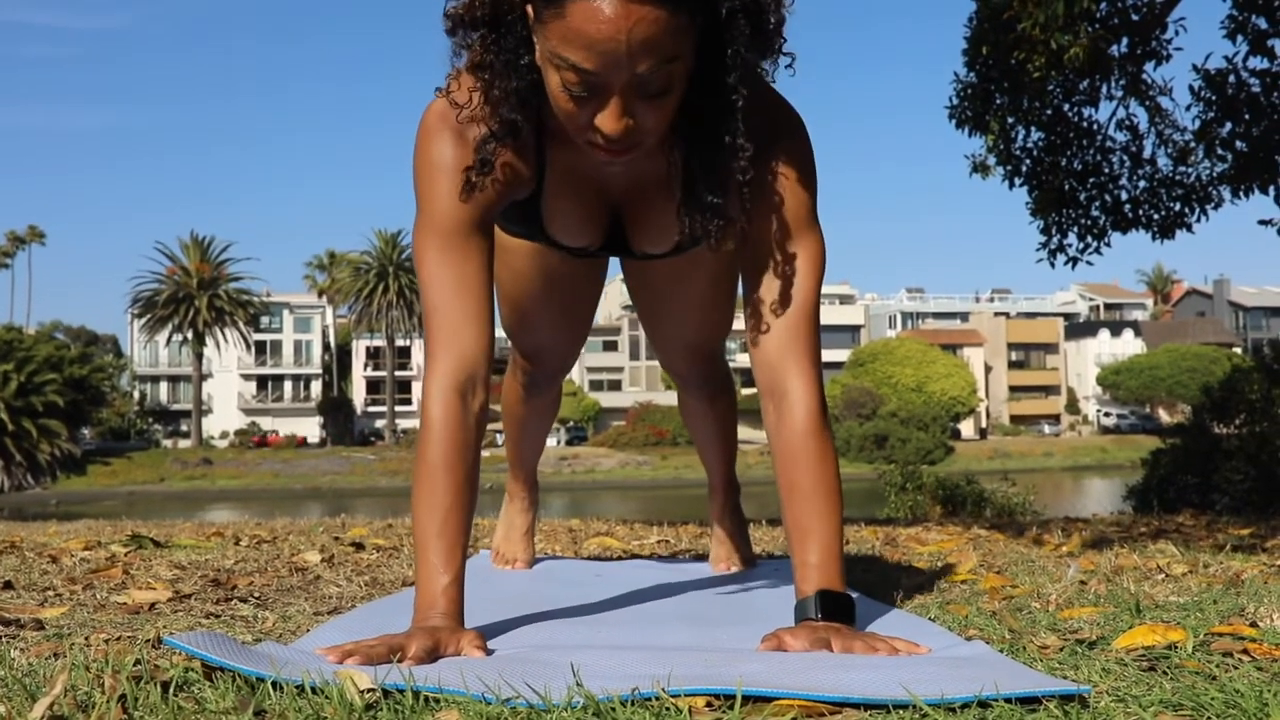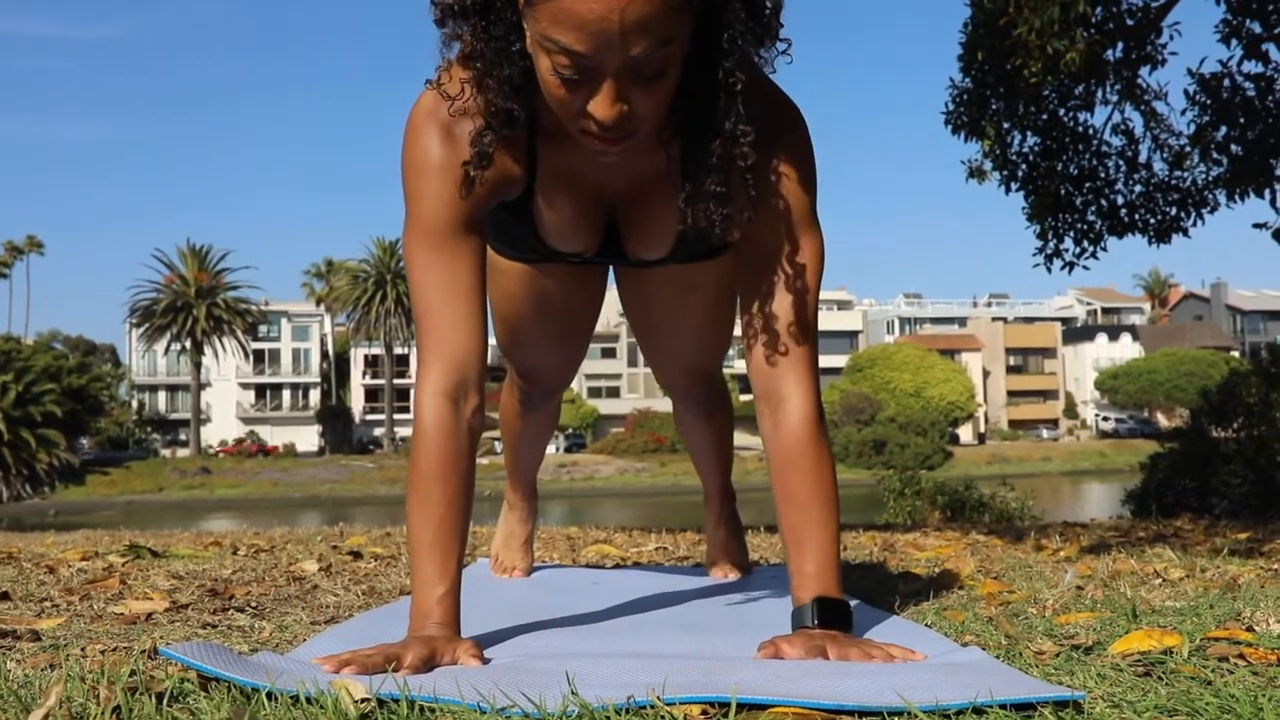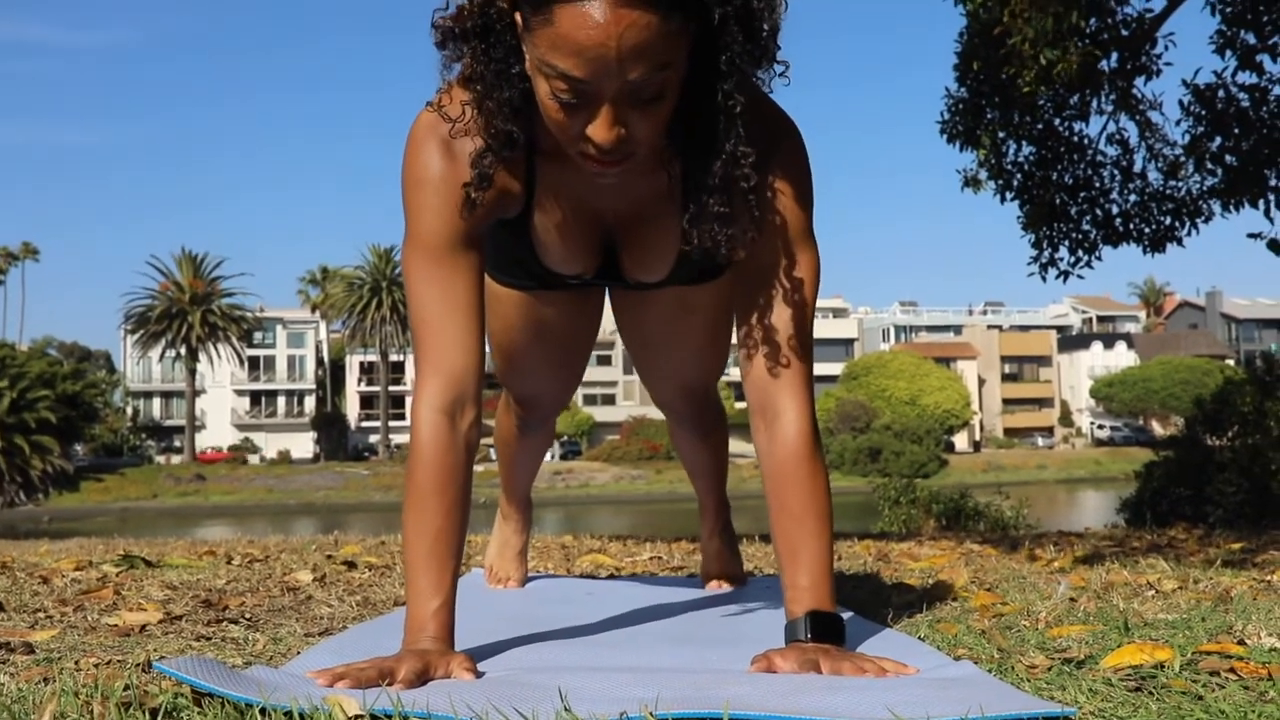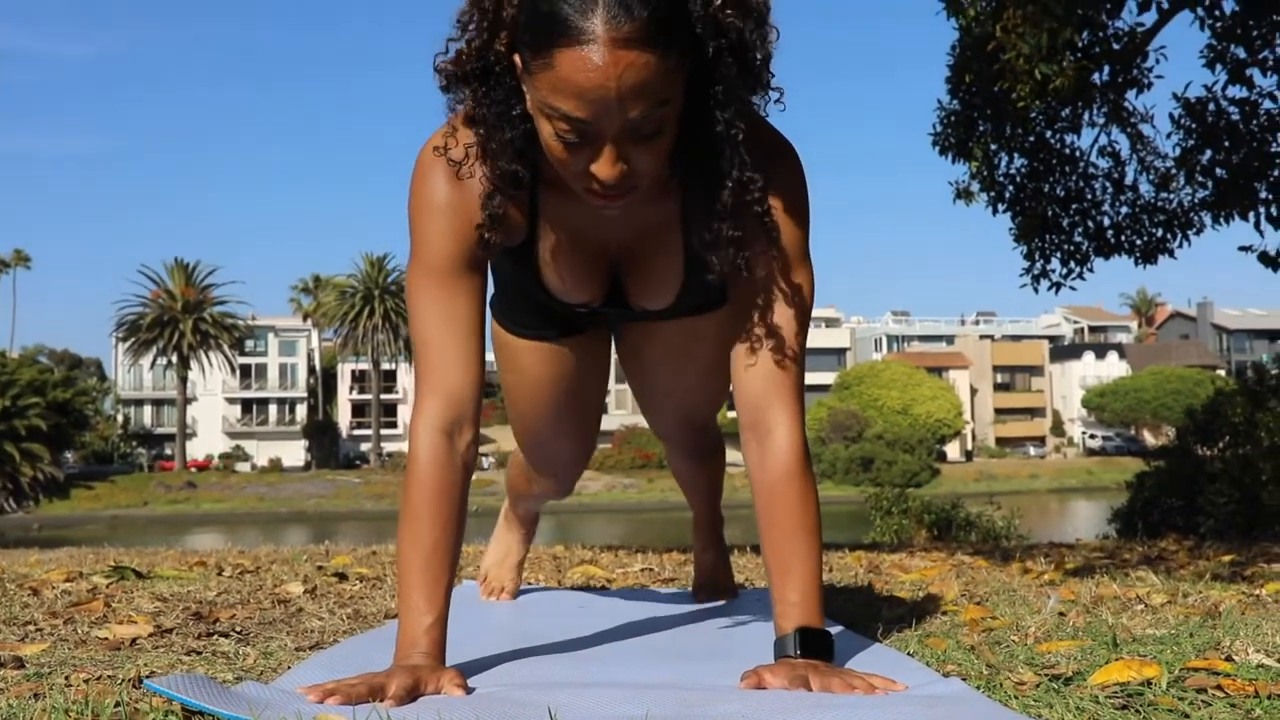
dt=0.5s
person 1, frame 1
left shoulder: (758, 133)
right shoulder: (468, 122)
left elbow: (789, 379)
right elbow: (456, 379)
left wrist: (824, 606)
right wrist: (436, 614)
left hip: (686, 221)
right hip: (543, 217)
right knee: (541, 360)
left ankle: (724, 503)
right ankle: (520, 496)
person 1, frame 2
left shoulder: (757, 126)
right shoulder: (456, 120)
left elbow: (786, 383)
right elbow: (449, 386)
left wrist: (820, 614)
right wrist: (433, 623)
left hip: (686, 234)
right hip: (534, 232)
right knee: (538, 378)
left ankle: (720, 512)
right ankle: (518, 503)
person 1, frame 3
left shoulder: (757, 144)
right shoulder: (457, 140)
left elbow: (782, 399)
right elbow: (446, 401)
left wrist: (813, 628)
right wrist: (427, 637)
left hip: (682, 258)
right hip: (535, 253)
right knee: (534, 398)
left ankle: (716, 524)
right ankle: (513, 515)
person 1, frame 4
left shoulder: (755, 170)
right shoulder: (462, 170)
left elbow: (773, 419)
right elbow: (445, 418)
left wrist: (802, 646)
right wrist: (418, 653)
left hip: (688, 298)
right hip: (543, 297)
right knee: (555, 465)
left ankle: (708, 538)
right ankle: (516, 516)
